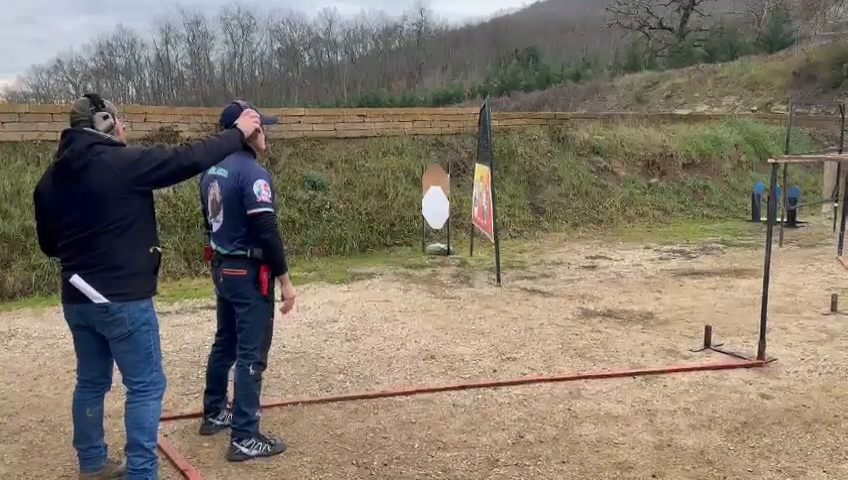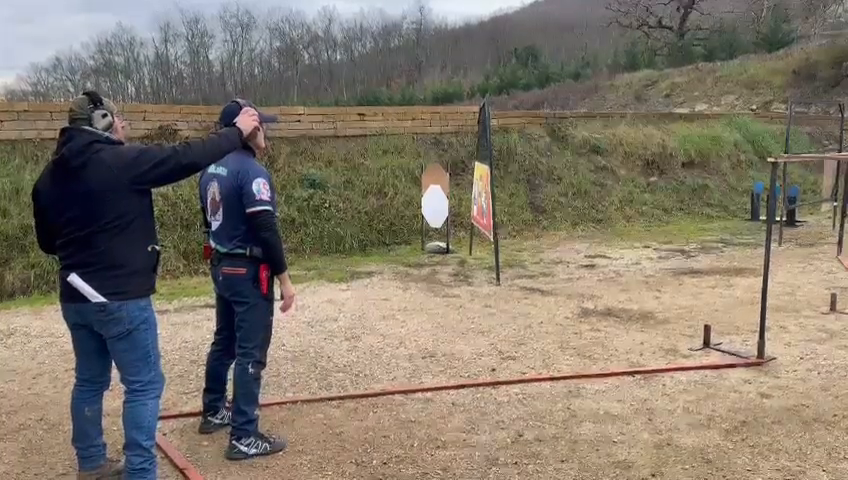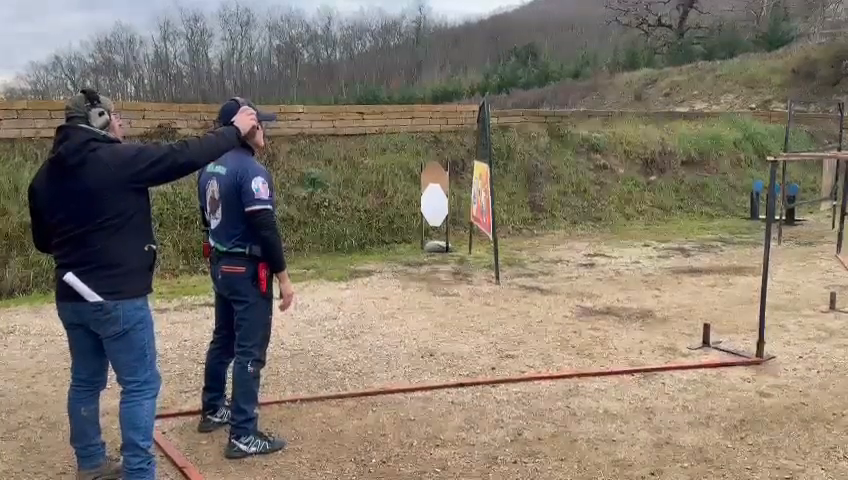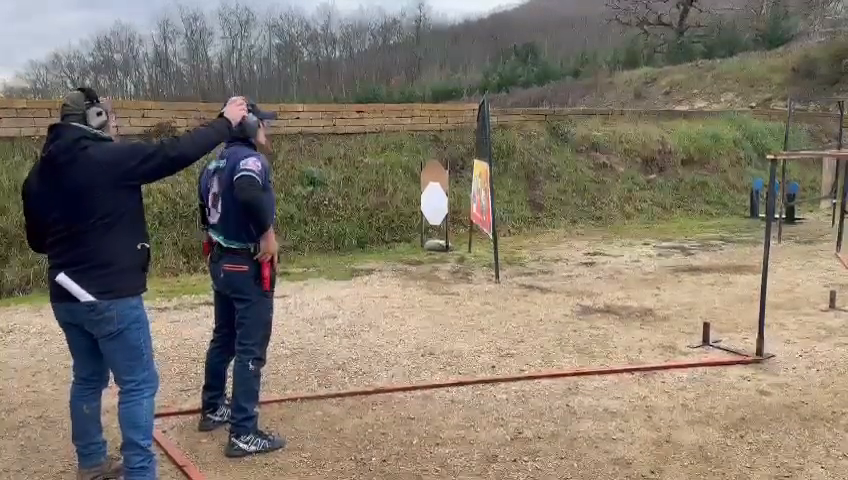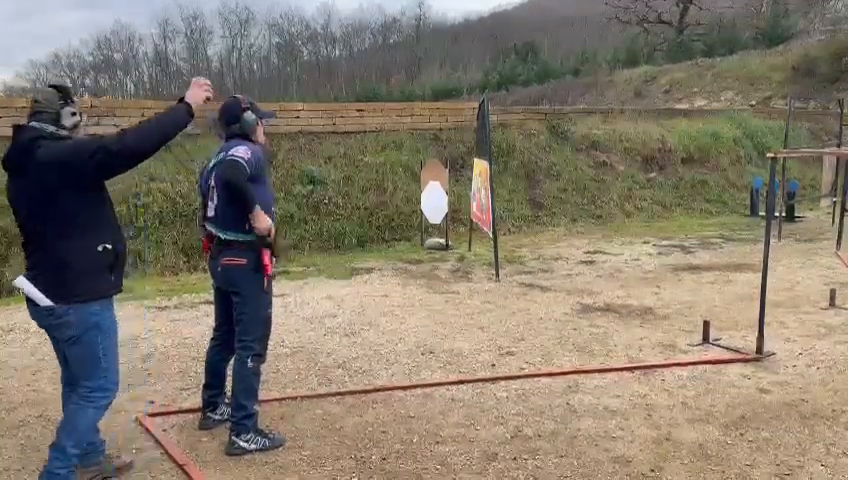
dt=0.4s
person 1, frame 1
left shoulder: (51, 178)
right shoulder: (121, 163)
left elbow: (48, 244)
right elbow: (189, 158)
right wrist: (238, 132)
left hip: (77, 298)
right hip: (123, 299)
left knee: (90, 382)
right knee: (145, 386)
person 1, frame 2
left shoulder: (50, 176)
right shoulder: (120, 162)
left elbow: (47, 242)
right elbow: (188, 157)
right wrist: (237, 131)
left hip: (76, 297)
right hip: (121, 298)
left knee: (89, 381)
right knee: (144, 385)
person 1, frame 3
left shoulder: (46, 174)
right shoulder: (117, 161)
left elbow: (43, 240)
right elbow: (185, 156)
right wrist: (235, 130)
left hip: (71, 297)
right hip: (117, 298)
left knee: (85, 381)
right knee: (140, 385)
person 1, frame 4
left shoulder: (40, 173)
right shoulder: (107, 158)
left elbow: (37, 240)
right elbow: (176, 152)
right wrist: (226, 121)
left hip: (67, 296)
right hip: (111, 297)
left knee: (88, 379)
right knee: (139, 384)
person 1, frame 5
right shoulder: (63, 157)
right elbow: (129, 145)
right wrist: (186, 105)
left hip: (53, 294)
right hip: (80, 296)
left knee: (81, 383)
right knee: (99, 387)
person 2, frame 1
left shoulder: (212, 171)
right shoulder: (252, 173)
right elbow: (266, 231)
right wrist: (284, 279)
left hip: (221, 269)
right hip: (249, 273)
left knee: (225, 343)
right knee: (250, 355)
left ankle: (214, 413)
right ankle: (244, 439)
person 2, frame 2
left shoulder: (211, 169)
right shoulder: (252, 171)
right elbow: (266, 230)
right wrist: (284, 278)
left hip: (221, 267)
right hip: (248, 271)
left knee: (224, 342)
right knee: (250, 353)
left ankle: (213, 412)
right ankle: (244, 437)
person 2, frame 3
left shoulder: (210, 168)
right shoulder: (251, 170)
right elbow: (265, 228)
right wrist: (283, 276)
left hip: (220, 266)
right hip: (248, 270)
left knee: (223, 340)
right knee: (249, 352)
left ankle: (213, 411)
right ankle: (243, 436)
person 2, frame 4
left shoulder: (213, 165)
right shoulder: (249, 157)
left elbow: (206, 216)
right elbow: (248, 193)
right wrist: (267, 233)
left hip: (220, 262)
right hip: (248, 266)
left knee: (223, 338)
right knee: (251, 350)
left ankle: (213, 409)
right ankle: (243, 434)
person 2, frame 5
left shoulder: (217, 159)
right shoulder: (247, 150)
right elbow: (231, 177)
right wrist: (256, 213)
left hip: (220, 257)
right hip: (246, 261)
left knee: (223, 336)
right knee: (250, 347)
left ankle: (213, 408)
right ankle: (243, 433)
